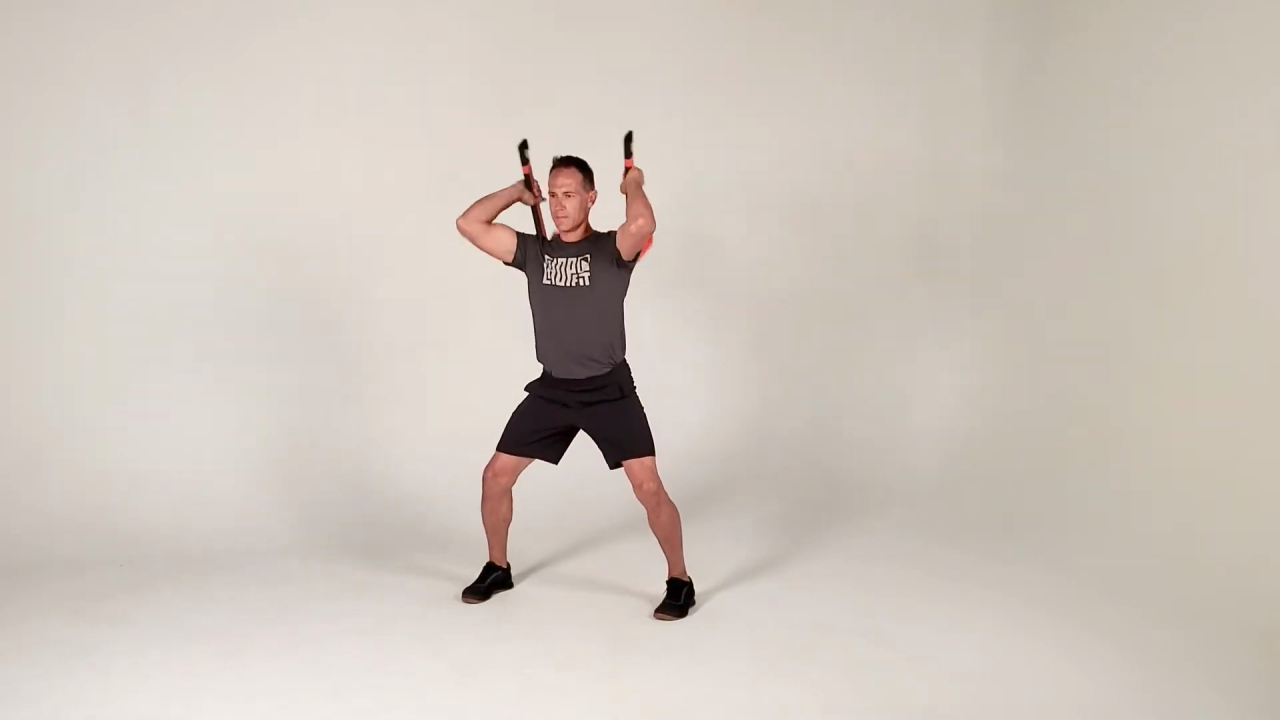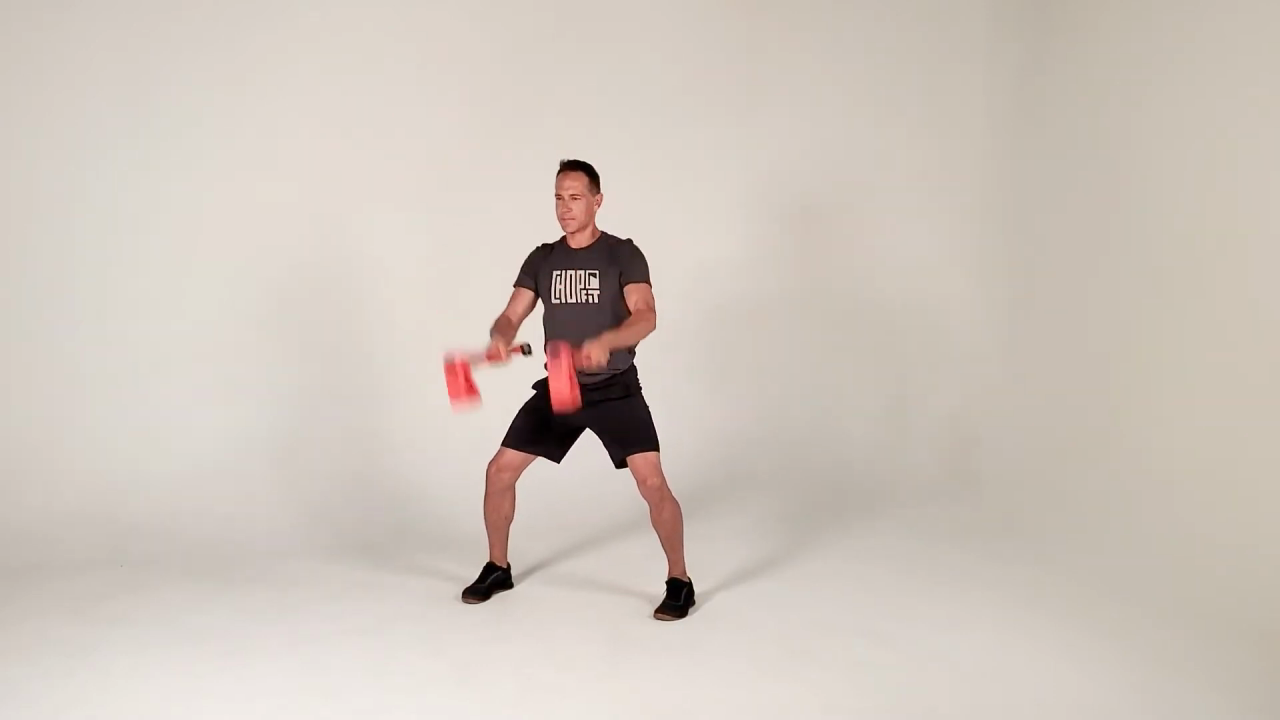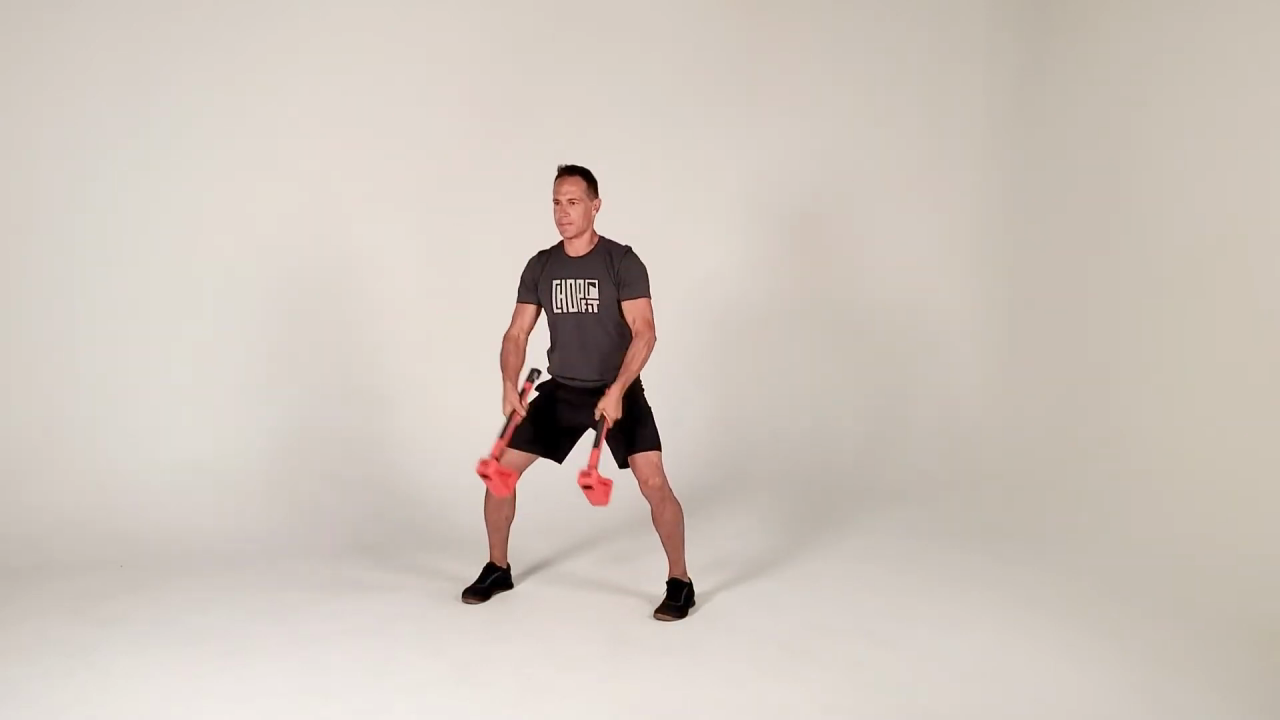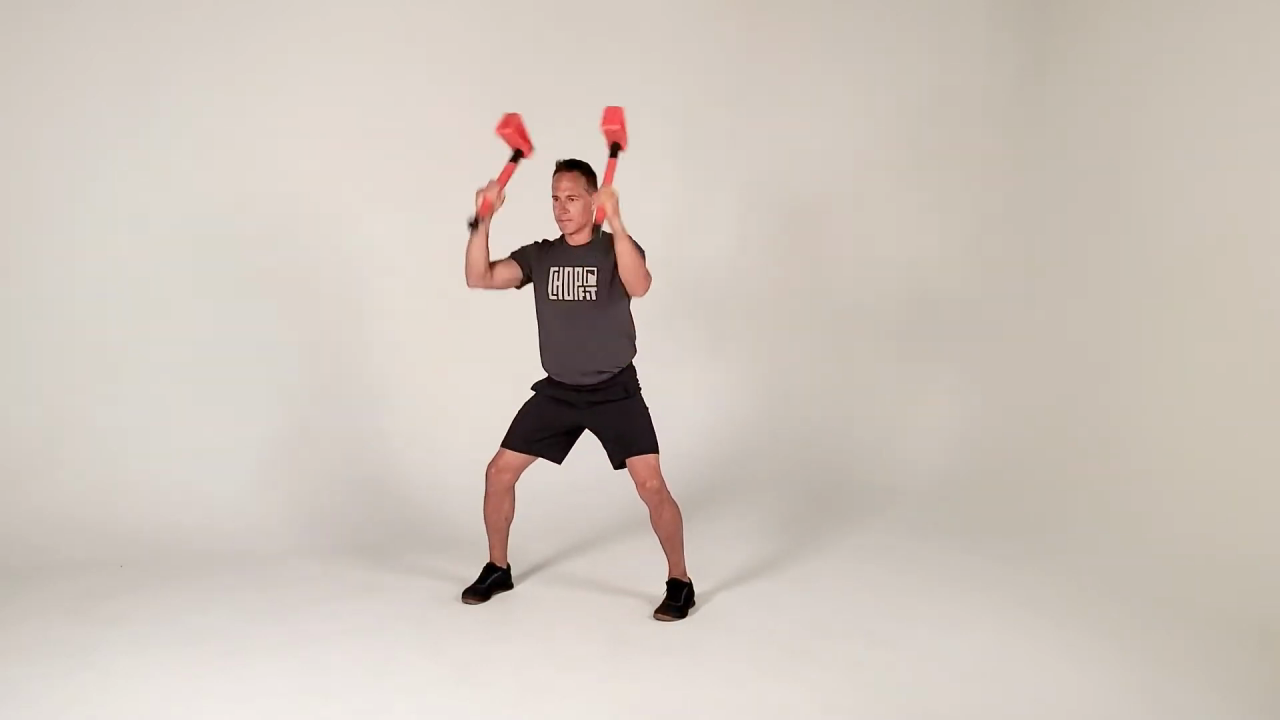
dt=0.4s
person 1, frame 1
left shoulder: (611, 246)
right shoulder: (533, 249)
left elbow: (644, 228)
right elbow: (468, 225)
left wrist: (633, 185)
right wrist: (514, 193)
left hip: (609, 389)
right hip: (552, 390)
left knee: (648, 486)
right knee: (495, 475)
left ankle: (679, 581)
right ankle: (497, 568)
person 1, frame 2
left shoulder: (623, 255)
right shoulder: (540, 259)
left elbow: (645, 316)
right elbow: (511, 318)
left wrist: (607, 342)
right wrist: (499, 339)
left hip: (616, 387)
right hip: (556, 389)
left knee: (652, 483)
right knee: (499, 471)
left ankle: (679, 582)
right ankle: (497, 568)
person 1, frame 3
left shoulder: (622, 261)
right shoulder: (540, 266)
left elbow: (644, 334)
right elbow: (517, 333)
left wrist: (616, 391)
right wrist: (510, 386)
left hip: (617, 391)
right hip: (561, 390)
left knee: (653, 483)
right knee: (500, 469)
left ankle: (679, 582)
right ankle: (497, 568)
person 1, frame 4
left shoulder: (615, 249)
right shoulder: (538, 256)
left elbow: (639, 286)
right elbow: (478, 277)
left wrist: (615, 219)
right wrist: (486, 216)
left hip: (614, 389)
right hip: (557, 391)
left knee: (651, 485)
right knee: (498, 472)
left ankle: (679, 582)
right ankle: (497, 568)
